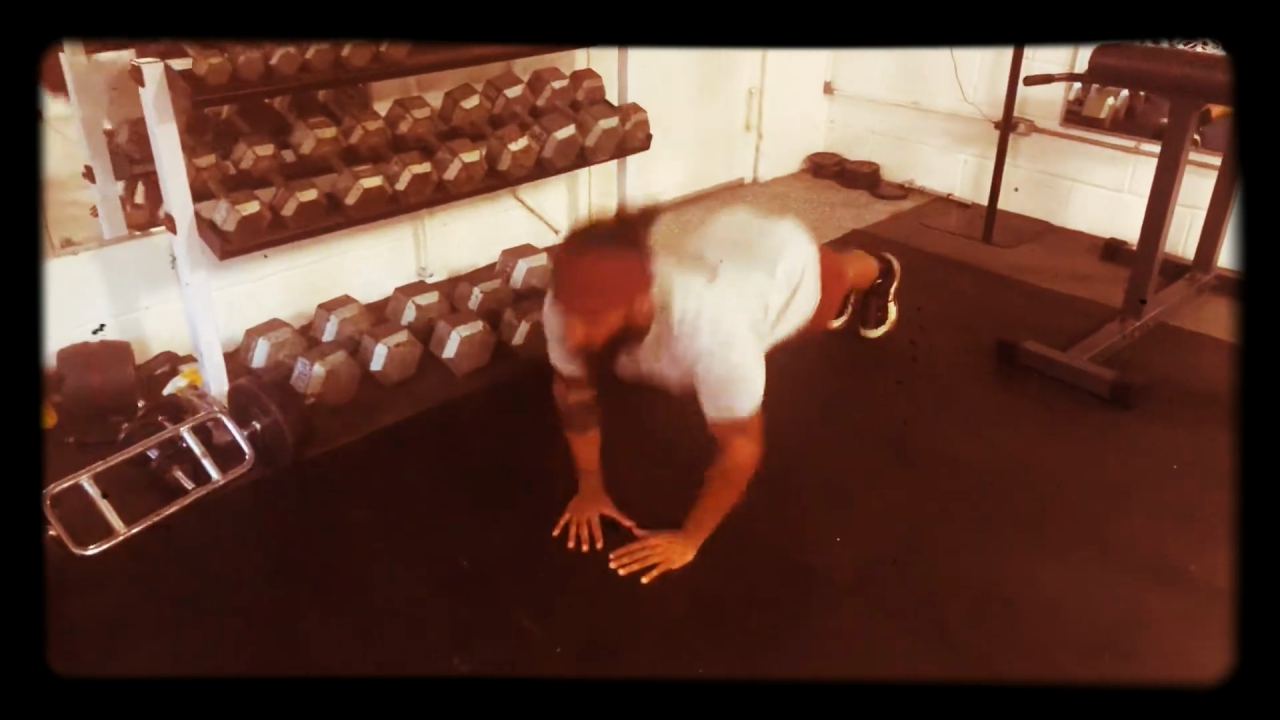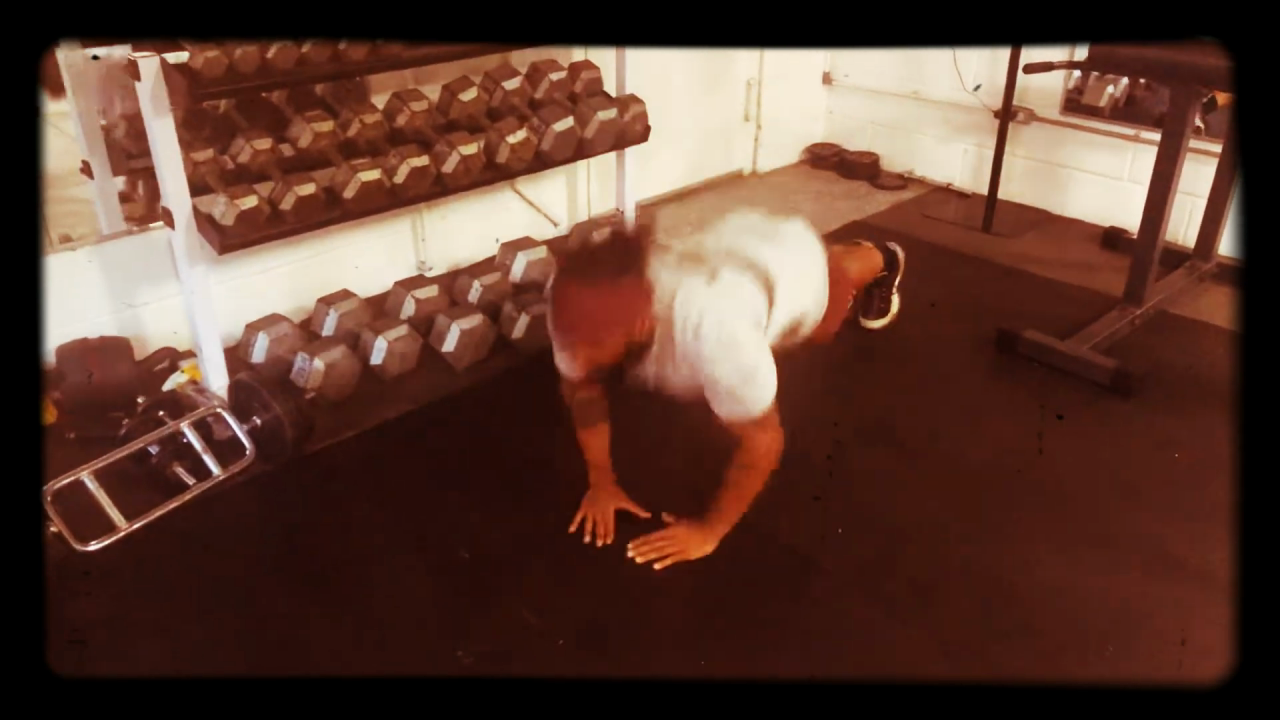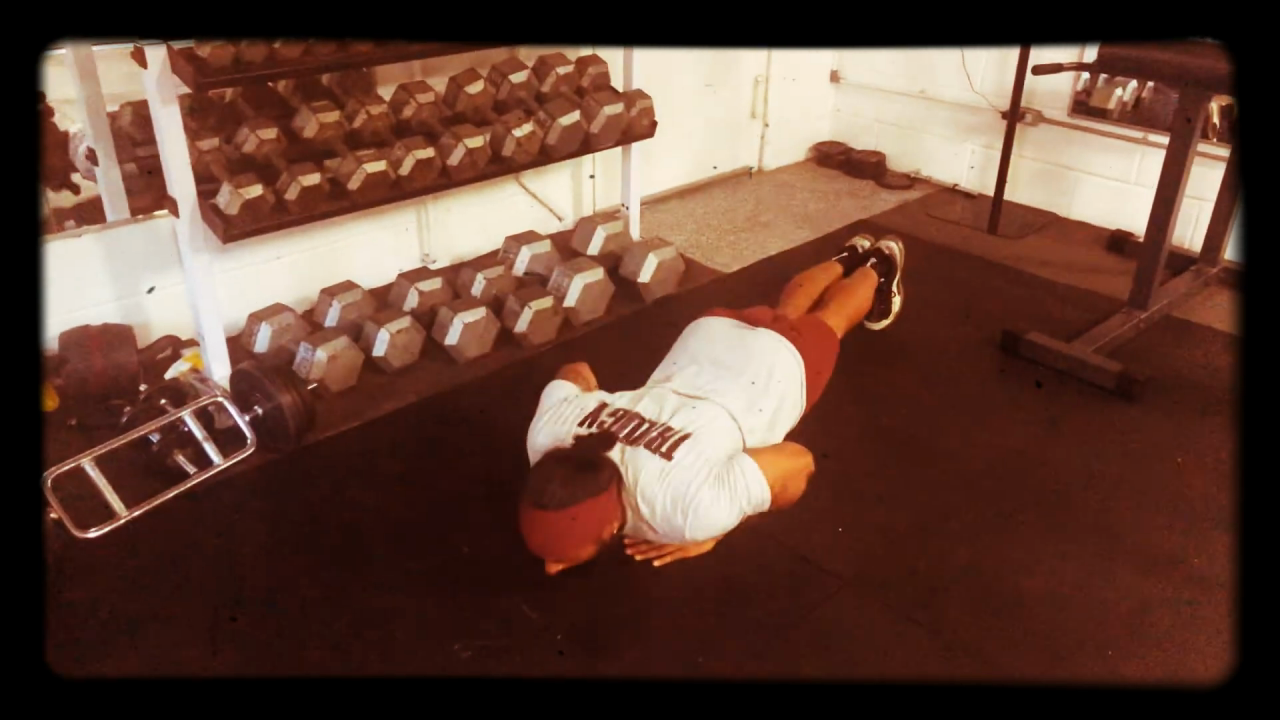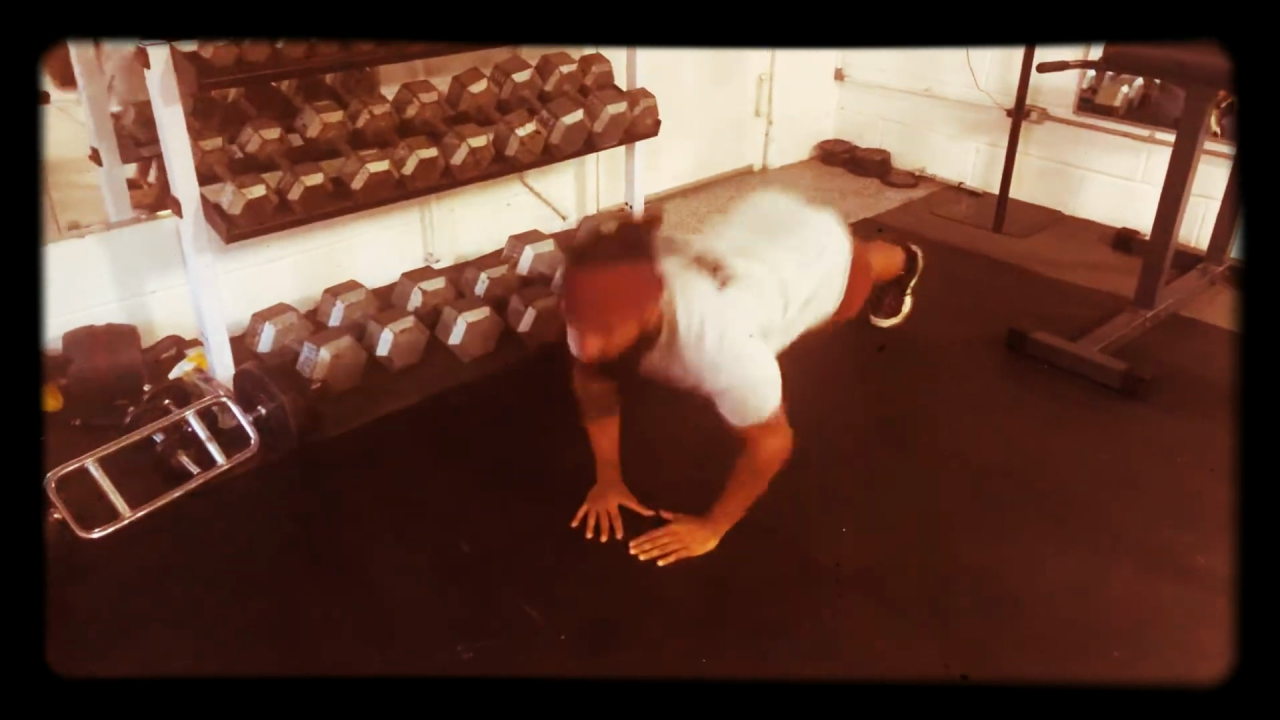
dt=0.4s
person 1, frame 1
left shoulder: (710, 330)
right shoulder: (570, 310)
left elbow: (741, 449)
right elbow: (575, 387)
left wrist: (690, 537)
right wrist: (589, 487)
left hip: (791, 261)
left knee: (840, 275)
left ankle: (880, 268)
person 1, frame 2
left shoulder: (713, 337)
right shoulder: (573, 302)
left elbow: (764, 440)
right elbow: (581, 386)
left wrist: (711, 528)
right wrist: (601, 480)
left hip: (797, 258)
right hip: (734, 244)
left knee: (848, 271)
left ankle: (884, 259)
right ankle: (838, 250)
person 1, frame 3
left shoulder: (687, 509)
right shoulder: (550, 436)
left elbow: (799, 466)
right elbow: (574, 372)
left hip: (779, 365)
right hip: (708, 336)
left knee: (828, 319)
right knee: (786, 310)
left ankle: (880, 264)
right ankle: (850, 256)
person 1, frame 4
left shoulder: (719, 342)
right shoulder: (595, 300)
left elbow: (771, 443)
right elbow: (594, 376)
left wrist: (712, 527)
right wrist: (608, 478)
left hip: (821, 244)
left knee: (866, 263)
left ankle: (903, 258)
